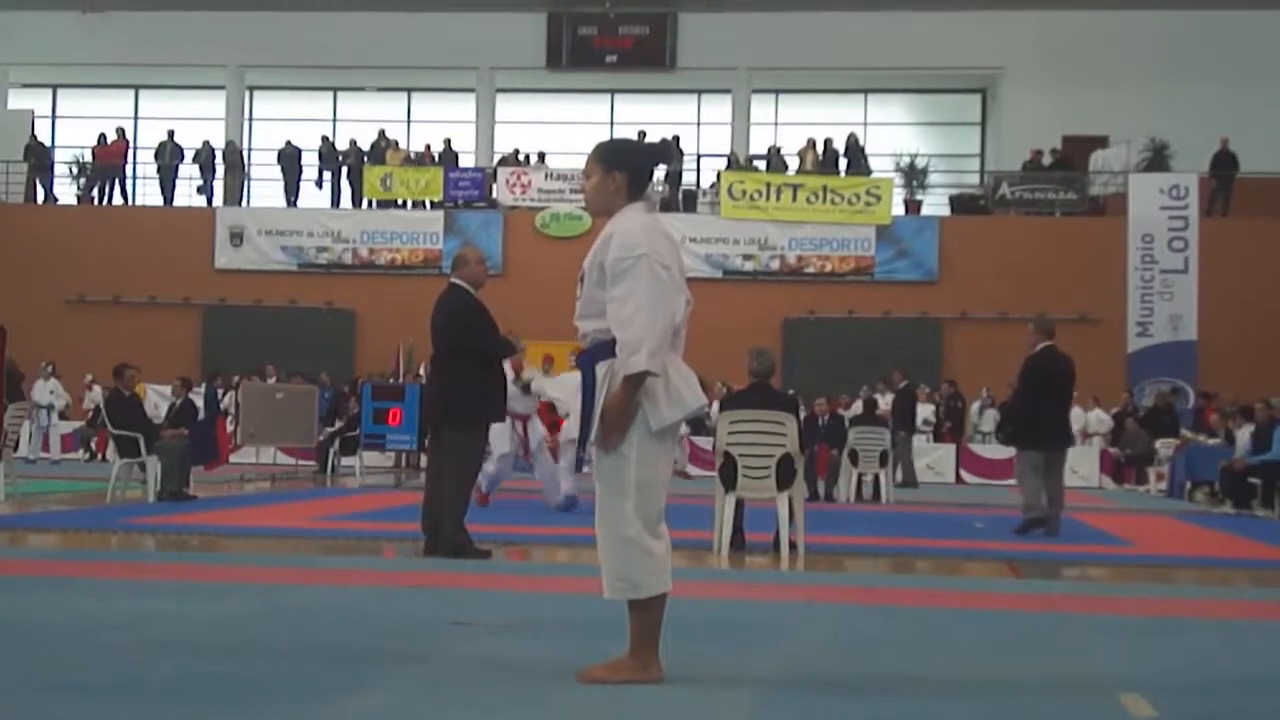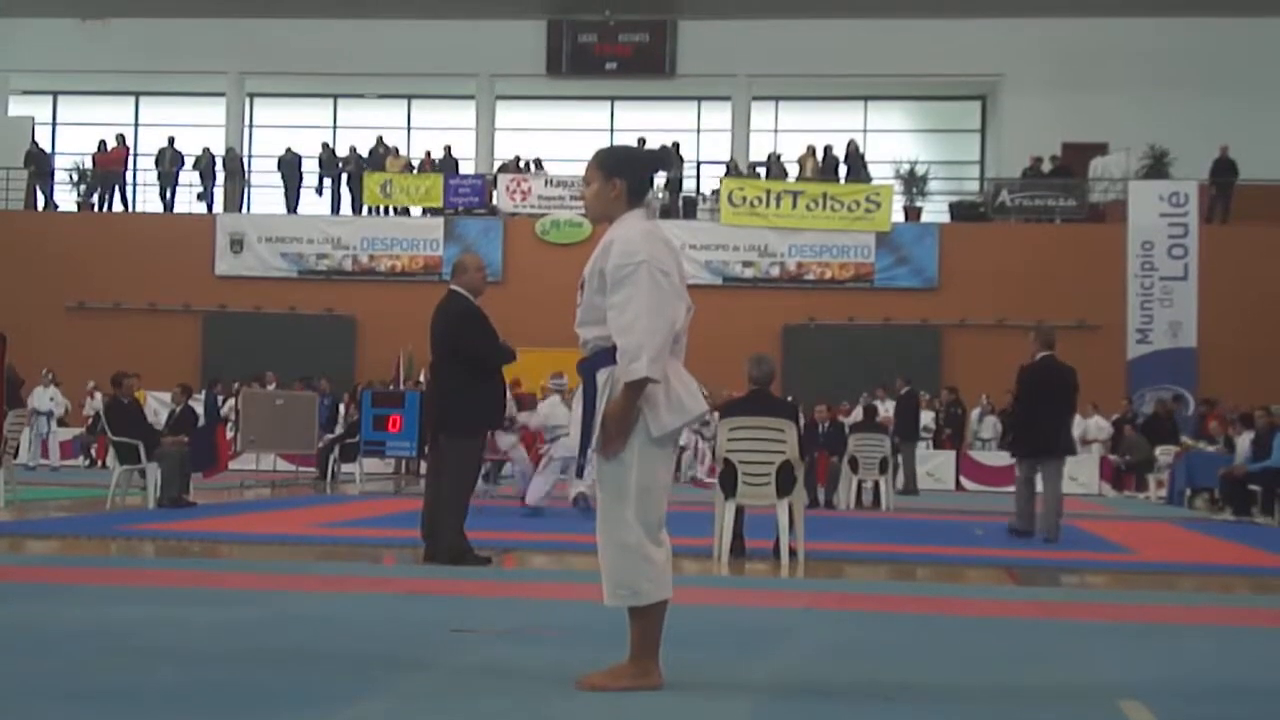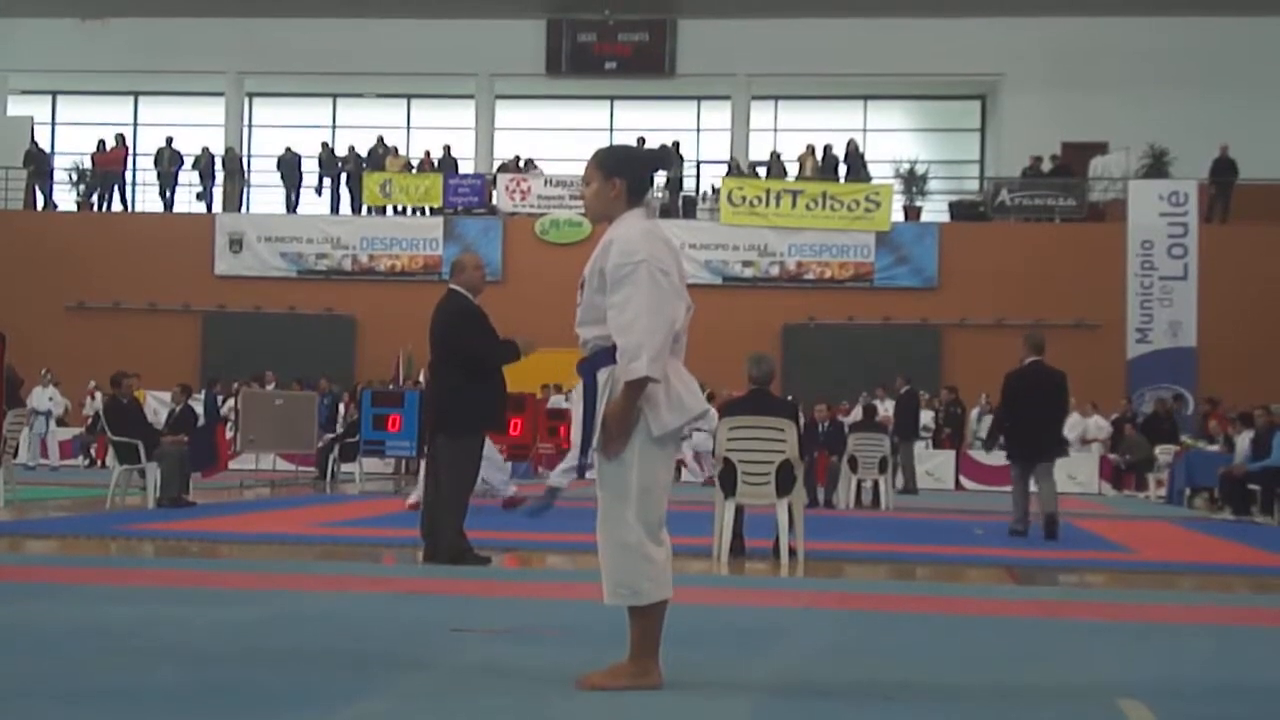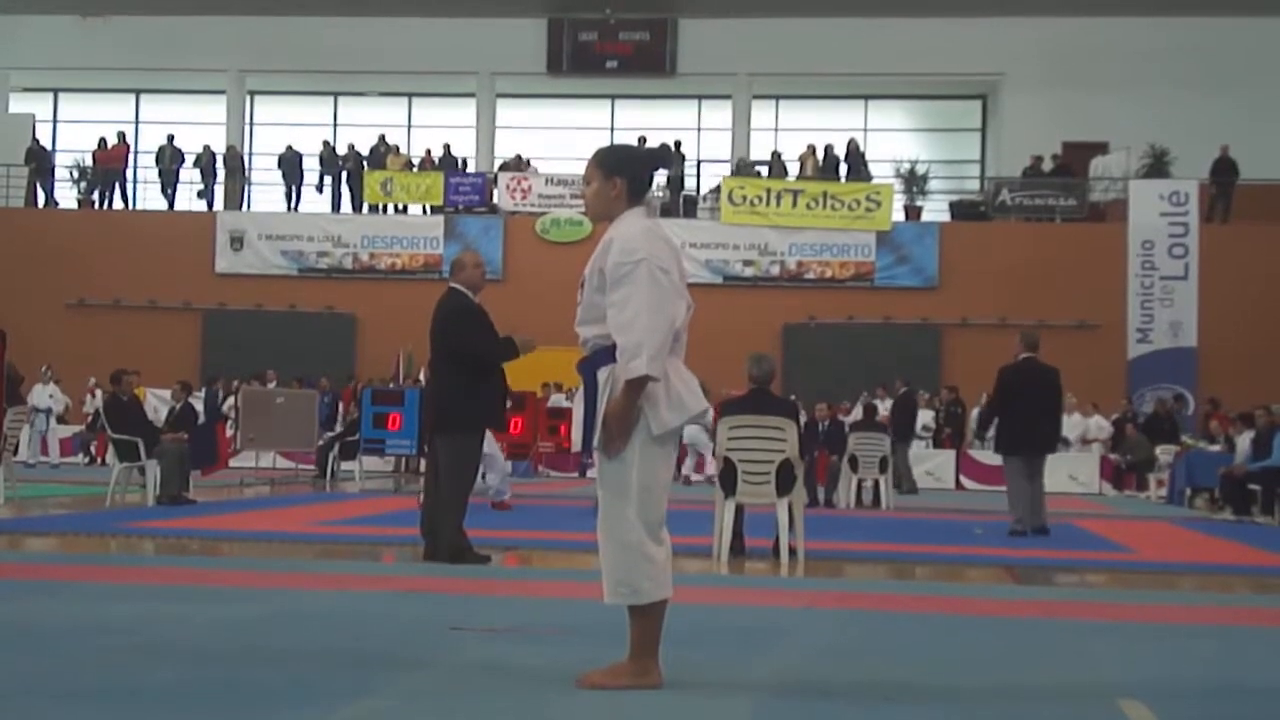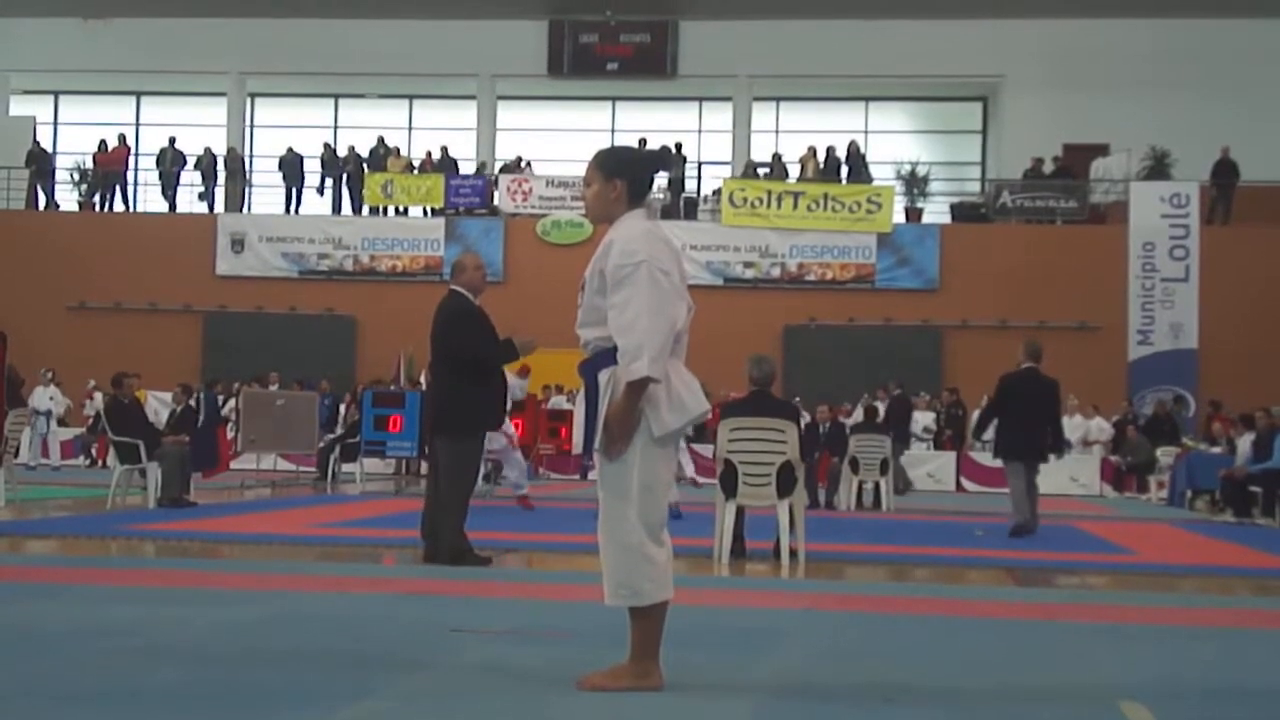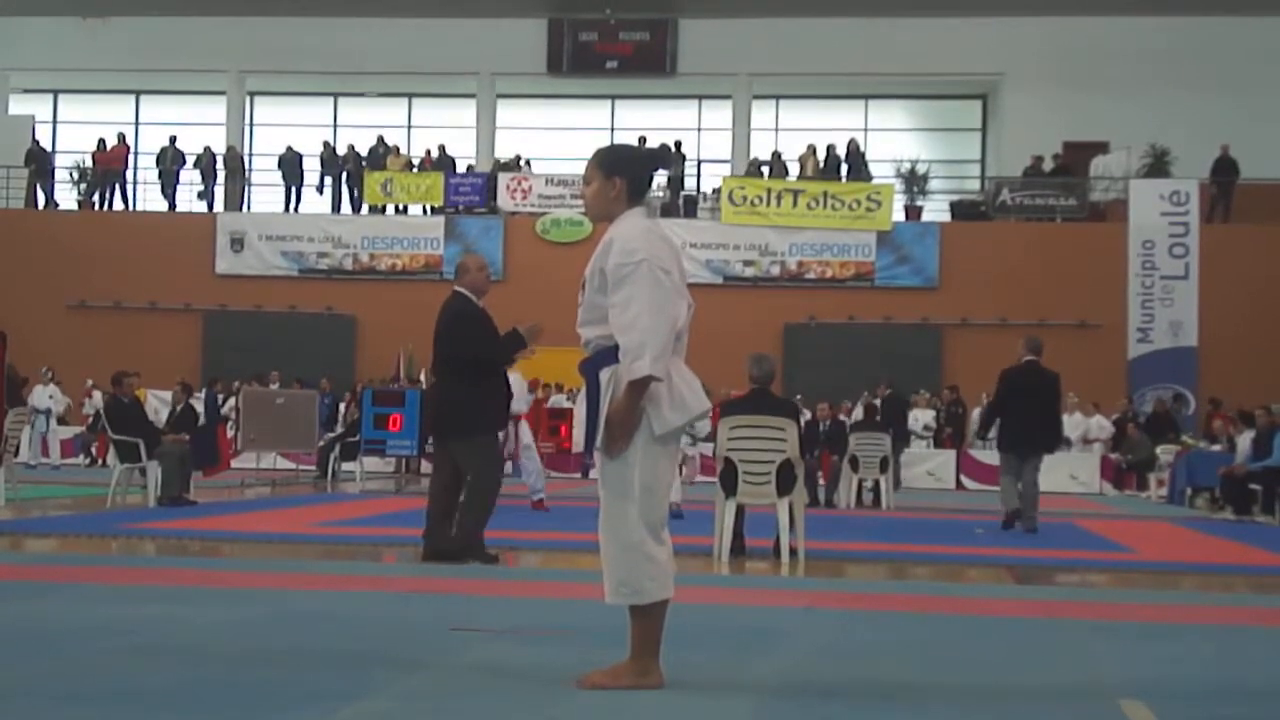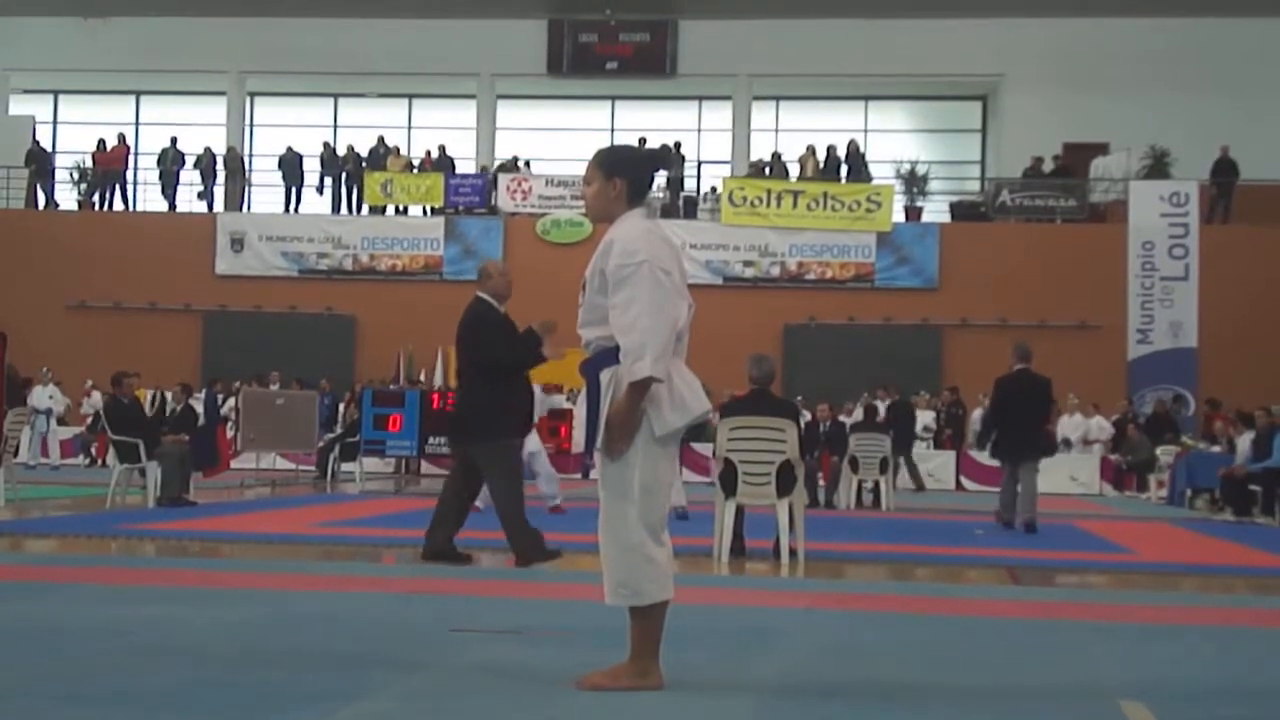
dt=0.3s
person 1, frame 1
left shoulder: (631, 234)
right shoulder: (635, 231)
left elbow: (644, 323)
left wrist: (624, 397)
left hip: (631, 388)
right hip: (633, 387)
left knee: (631, 519)
right knee: (631, 519)
left ankle: (643, 659)
right ankle: (641, 653)
person 1, frame 2
left shoulder: (630, 241)
right shoulder: (637, 238)
left elbow: (643, 329)
left wrist: (624, 403)
left hip: (632, 395)
right hip: (635, 394)
left knee: (631, 525)
right knee: (631, 525)
left ankle: (643, 665)
right ankle: (641, 660)
person 1, frame 3
left shoulder: (629, 240)
right shoulder: (639, 238)
left elbow: (642, 329)
left wrist: (624, 404)
left hip: (633, 395)
right hip: (639, 395)
left knee: (631, 525)
right knee: (633, 525)
left ankle: (641, 665)
right ankle: (642, 658)
person 1, frame 4
left shoulder: (630, 240)
right shoulder: (638, 238)
left elbow: (644, 328)
left wrist: (626, 402)
left hip: (634, 393)
right hip: (637, 392)
left knee: (632, 523)
right knee: (633, 524)
left ankle: (643, 664)
right ankle: (642, 659)
person 1, frame 5
left shoulder: (629, 241)
right shoulder: (639, 238)
left elbow: (644, 330)
left wrist: (626, 404)
left hip: (634, 394)
right hip: (638, 393)
left knee: (632, 525)
right knee: (634, 525)
left ankle: (643, 666)
right ankle: (643, 660)
person 1, frame 6
left shoulder: (629, 240)
right shoulder: (639, 237)
left elbow: (645, 329)
left wrist: (628, 402)
left hip: (635, 392)
right hip: (641, 391)
left knee: (633, 523)
right knee: (635, 524)
left ankle: (644, 665)
right ankle: (643, 660)
person 1, frame 7
left shoulder: (629, 240)
right shoulder: (642, 237)
left elbow: (646, 330)
left wrist: (630, 403)
left hip: (634, 393)
right hip: (643, 393)
left knee: (632, 524)
right knee: (636, 524)
left ankle: (642, 666)
right ankle: (642, 660)
person 2, frame 1
left shoulder: (448, 300)
right shoulder: (466, 304)
right elbow: (489, 347)
left wrist: (501, 345)
right wrist: (510, 346)
left hip: (446, 396)
right hip: (465, 400)
left knee: (442, 469)
right knee: (460, 472)
left ankle: (436, 537)
right ankle: (452, 539)
person 2, frame 2
left shoulder: (448, 307)
right shoulder: (465, 311)
right elbow: (486, 355)
left wrist: (499, 351)
right wrist: (508, 352)
left hip: (447, 404)
right hip: (464, 407)
left knee: (442, 477)
right knee: (458, 479)
left ankle: (435, 543)
right ankle: (450, 546)
person 2, frame 3
left shoulder: (449, 306)
right shoulder: (463, 310)
right elbow: (482, 354)
left wrist: (506, 347)
right wrist: (516, 349)
left hip: (448, 404)
right hip: (463, 407)
left knee: (442, 477)
right knee: (457, 479)
left ankle: (436, 544)
right ankle: (451, 546)
person 2, frame 4
left shoulder: (450, 304)
right shoulder: (462, 308)
right elbow: (479, 352)
left wrist: (505, 346)
right wrist: (514, 347)
left hip: (448, 404)
right hip: (461, 406)
left knee: (443, 477)
right knee: (457, 478)
left ankle: (436, 543)
right ankle: (451, 545)
person 2, frame 5
left shoulder: (452, 306)
right shoulder: (462, 310)
right elbow: (477, 355)
left wrist: (506, 350)
right wrist: (513, 349)
left hip: (449, 406)
right hip: (461, 409)
left knee: (444, 479)
right knee: (457, 481)
left ankle: (438, 545)
right ankle: (451, 547)
person 2, frame 6
left shoulder: (458, 308)
right shoulder: (464, 311)
right elbow: (481, 354)
left wrist: (507, 355)
right wrist: (520, 338)
left hip: (453, 409)
right hip: (466, 411)
left knee: (449, 477)
right knee: (487, 472)
left ankle: (438, 542)
right ankle: (467, 540)
person 2, frame 7
left shoulder: (484, 314)
right shoulder: (483, 316)
left elbow: (504, 357)
right elbow: (503, 359)
left wrist: (537, 347)
right wrist: (535, 336)
left hip: (481, 413)
right hip: (489, 415)
left knee: (464, 479)
right knee: (507, 479)
left ankle: (438, 542)
right ankle: (527, 547)
person 3, frame 1
left shoulder: (729, 400)
right shoulder: (789, 402)
left hip: (738, 476)
right hip: (778, 477)
right knee: (793, 471)
left ankle: (736, 535)
right ankle: (782, 537)
person 3, frame 2
left shoulder: (729, 407)
right shoulder: (789, 409)
right elbow: (800, 452)
left hip: (738, 483)
right hip: (777, 484)
right knee: (793, 478)
left ankle: (736, 542)
right ankle: (782, 543)
person 3, frame 3
left shoulder: (729, 407)
right shoulder: (788, 408)
right elbow: (799, 451)
left hip: (737, 482)
right hip: (777, 482)
right knee: (794, 477)
left ankle: (736, 541)
right ankle: (781, 543)
person 3, frame 4
left shoulder: (729, 406)
right shoulder: (788, 407)
right elbow: (800, 451)
right knee: (794, 476)
left ankle: (736, 541)
right ankle: (781, 542)
person 3, frame 5
left shoulder: (729, 408)
right shoulder: (789, 410)
right elbow: (800, 453)
right hip: (778, 484)
right knee: (796, 479)
left ankle: (736, 543)
right ankle: (782, 544)
person 3, frame 6
left shoulder: (729, 406)
right shoulder: (789, 408)
left hip: (738, 481)
right hip: (778, 482)
right knee: (793, 476)
left ankle: (736, 541)
right ankle: (782, 543)
person 3, frame 7
left shoulder: (729, 407)
right shoulder: (789, 409)
left hip: (737, 483)
right hip: (778, 483)
right knee: (793, 476)
left ankle: (736, 542)
right ankle: (782, 543)
person 4, frame 1
left shoulder: (1034, 361)
right shoulder: (1066, 362)
left elbow: (1022, 397)
right elbow: (1067, 395)
left wrist: (1010, 424)
left hip: (1034, 429)
right hip: (1059, 428)
left knee: (1026, 471)
right knee: (1054, 477)
left ankle: (1034, 513)
right ankle: (1052, 523)
person 4, frame 2
left shoulder: (1028, 371)
right shoulder: (1069, 372)
left elbow: (1020, 406)
right elbow: (1071, 406)
left wrist: (1011, 434)
left hip: (1031, 437)
right hip: (1058, 438)
left knee: (1025, 481)
right knee: (1053, 484)
left ankle: (1023, 525)
right ankle: (1051, 531)
person 4, frame 3
left shoulder: (1014, 377)
right shoulder: (1058, 376)
left elbow: (1004, 411)
right elbow: (1063, 410)
left wrist: (992, 437)
right wrist: (1054, 434)
left hip: (1021, 440)
right hip: (1048, 440)
left knee: (1020, 483)
right knee: (1046, 480)
left ankle: (1019, 525)
right ankle: (1050, 515)
person 4, frame 4
left shoulder: (1007, 372)
right shoulder: (1051, 373)
left elbow: (995, 403)
right elbow: (1057, 407)
left wrist: (982, 427)
right wrist: (1055, 434)
left hip: (1012, 436)
right hip: (1039, 436)
left knee: (1016, 481)
right knee: (1036, 479)
left ankle: (1019, 524)
right ankle: (1038, 523)
person 4, frame 5
left shoulder: (1008, 380)
right shoulder: (1050, 384)
left elbow: (993, 408)
right elbow: (1055, 417)
left wrist: (979, 429)
right wrist: (1058, 444)
left hip: (1011, 442)
right hip: (1036, 443)
left knee: (1016, 481)
right knee: (1030, 482)
left ankle: (1022, 520)
right ankle: (1030, 523)
person 4, frame 6
left shoulder: (1009, 374)
right shoulder: (1052, 377)
left elbow: (996, 404)
right elbow: (1055, 411)
left wrist: (984, 427)
right wrist: (1056, 437)
left hip: (1012, 436)
right hip: (1038, 437)
left knee: (1008, 475)
right knee: (1030, 479)
left ankle: (1012, 508)
right ankle: (1029, 521)
person 4, frame 7
left shoulder: (1003, 382)
right shoulder: (1044, 383)
left elbow: (993, 414)
right elbow: (1047, 413)
left wrist: (984, 437)
left hip: (1009, 441)
right hip: (1033, 441)
left knee: (1009, 479)
right knee: (1028, 479)
left ankle: (1007, 516)
right ankle: (1028, 518)
